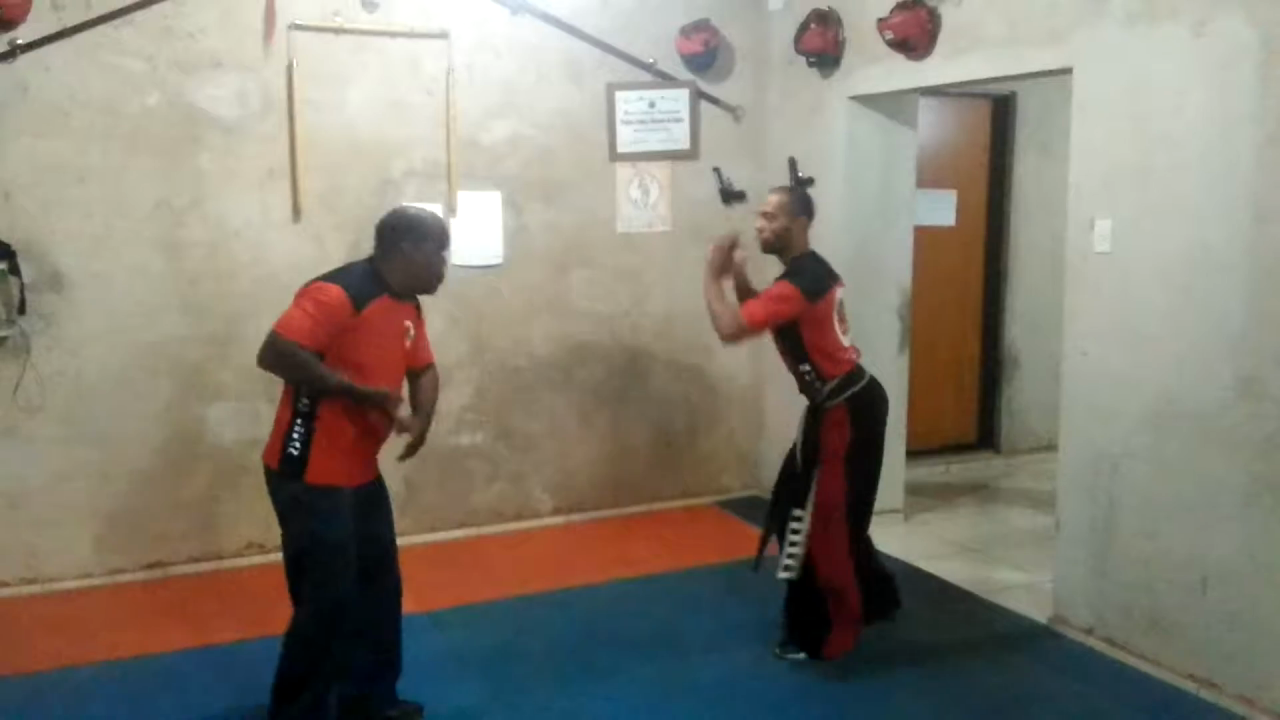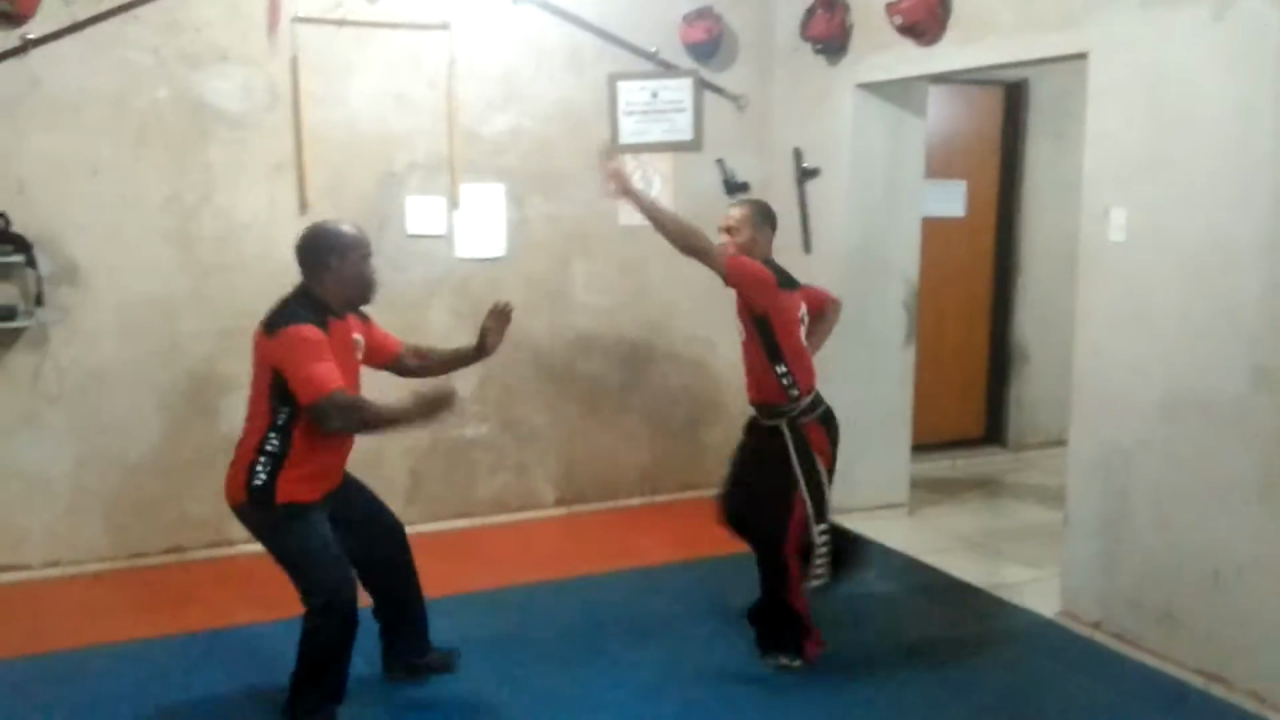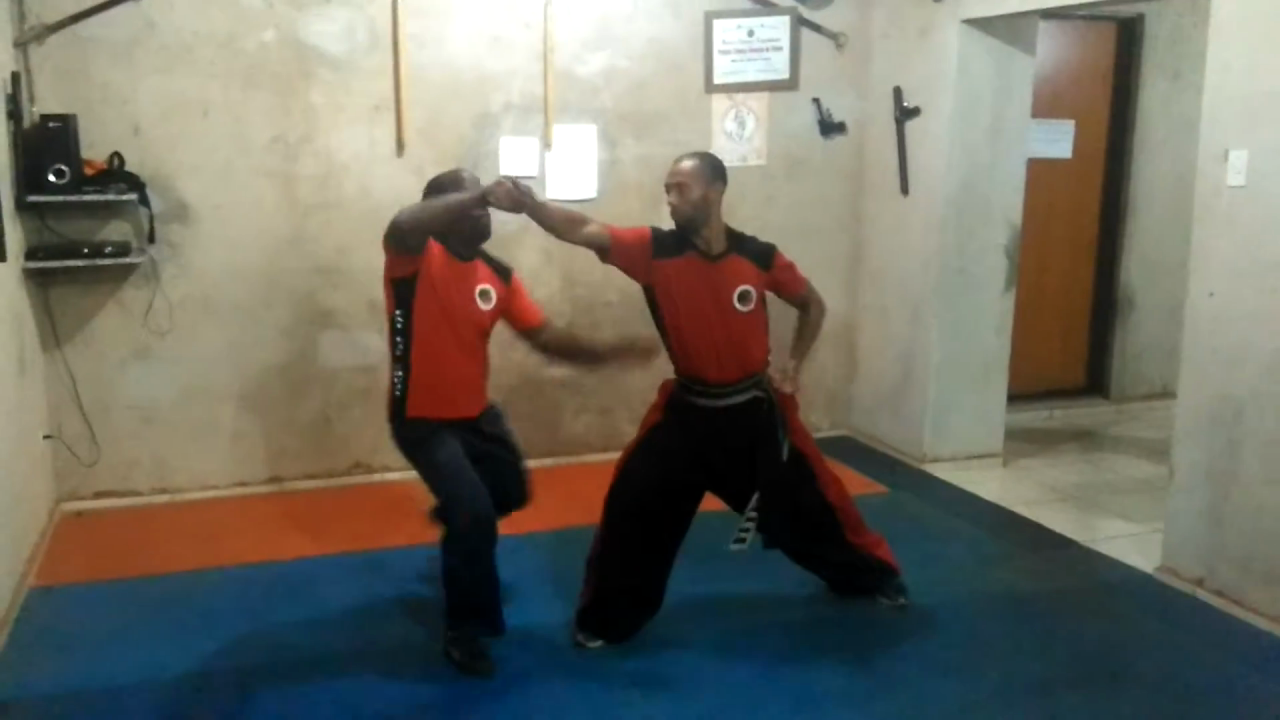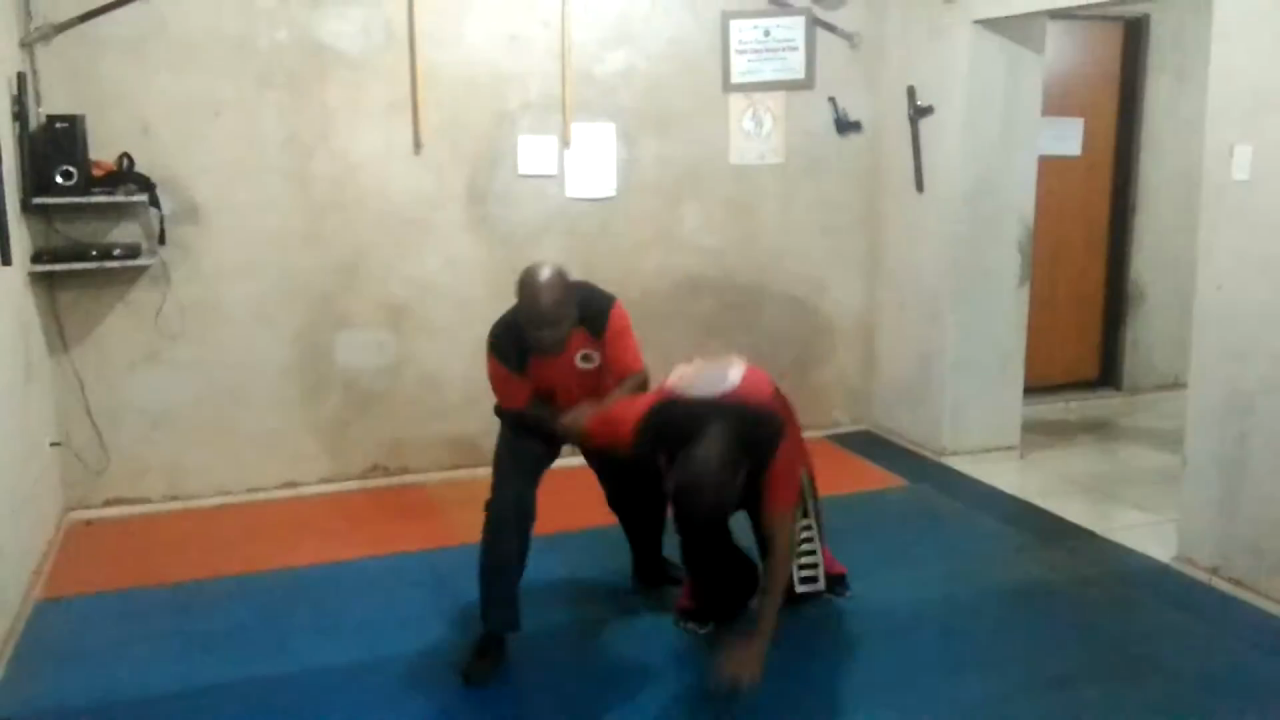
dt=1s
person 1, frame 1
left shoulder: (407, 306)
right shoulder: (337, 294)
left elbow: (422, 370)
right elbow: (274, 353)
left wrist: (421, 413)
right wrist: (360, 393)
left hip: (360, 473)
right hip: (308, 474)
left knee: (378, 583)
right knee: (327, 598)
person 1, frame 2
left shoulder: (348, 317)
right shoulder: (295, 331)
left elbow: (409, 361)
right elbow: (342, 413)
left wrist: (478, 350)
right wrist: (416, 411)
left hip: (322, 479)
right hip: (275, 492)
left knee: (388, 544)
right knee: (332, 598)
left ankle: (407, 652)
person 1, frame 3
left shoulder: (493, 273)
right shoulder: (414, 251)
left elbow: (544, 336)
right elbow: (401, 226)
left wrist: (605, 353)
right wrist: (477, 196)
left hip: (473, 411)
right hip: (422, 418)
left knee: (508, 491)
right knee: (475, 518)
left ankle: (453, 524)
right ankle: (465, 630)
person 1, frame 4
left shoulder: (604, 311)
right shoulder: (505, 344)
left elbow: (635, 381)
right elbow: (516, 411)
right wrist: (577, 429)
left hip: (603, 408)
right hip: (535, 419)
left knee: (639, 488)
right knee: (509, 507)
left ankle: (649, 569)
right ankle: (494, 633)
person 2, frame 1
left shoulder: (795, 284)
right shoulder: (814, 272)
left elbow: (730, 329)
right elbow: (767, 314)
left wrist: (714, 277)
right wrist: (739, 278)
left hip: (841, 410)
right hip: (857, 399)
left knee: (819, 520)
right knee: (840, 511)
left ankle: (820, 635)
right ankle: (872, 598)
person 2, frame 2
left shoulder: (762, 279)
right shoulder: (775, 284)
left elbow: (695, 245)
right elbow: (831, 304)
left wrist: (630, 191)
left hip: (796, 430)
right hip: (769, 424)
left knee: (782, 531)
right knee: (743, 509)
left ankle: (791, 637)
right ankle: (832, 557)
person 2, frame 3
left shoulder: (760, 257)
right shoulder: (654, 250)
left elbow: (812, 303)
right elbow: (582, 229)
left wrist: (795, 359)
right wrist: (526, 201)
left hip: (754, 410)
right hip: (688, 411)
left knee: (810, 500)
right knee: (634, 506)
left ankle: (875, 575)
right ankle: (607, 618)
person 2, frame 4
left shoulder: (773, 441)
right shoulder: (644, 421)
left elbow: (781, 542)
left knee: (795, 514)
right knee: (699, 536)
left ankle: (816, 574)
